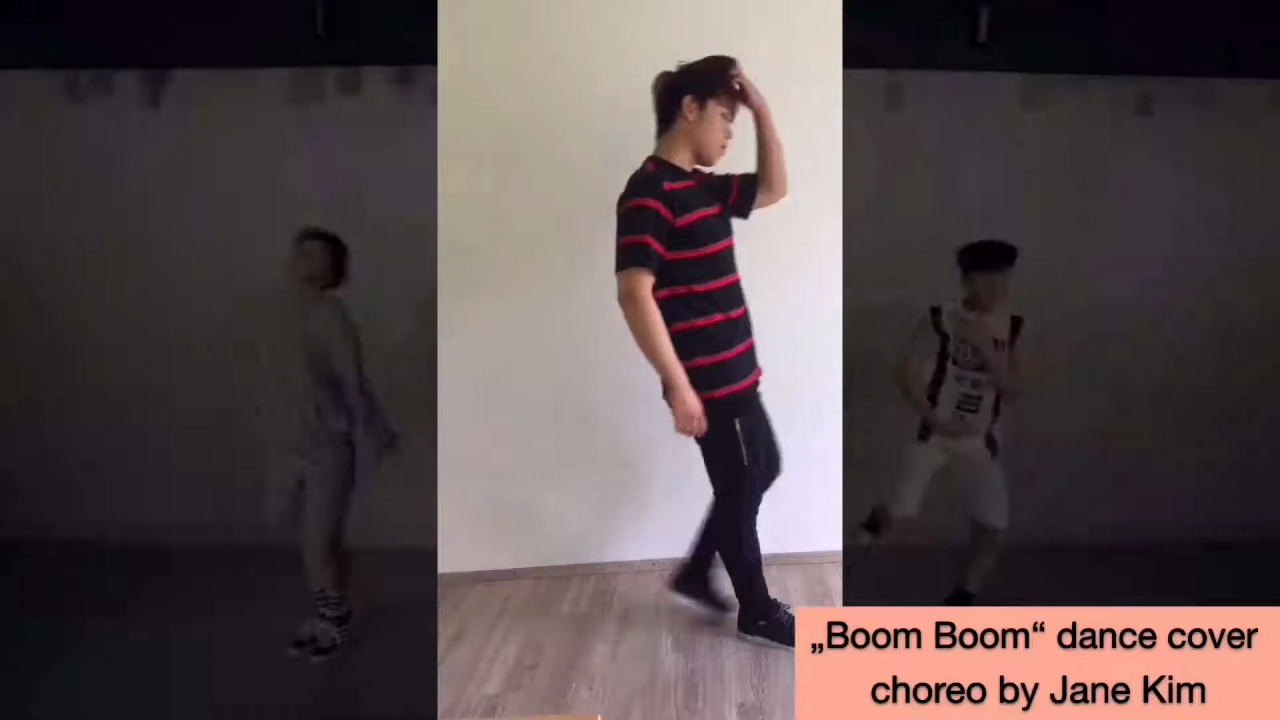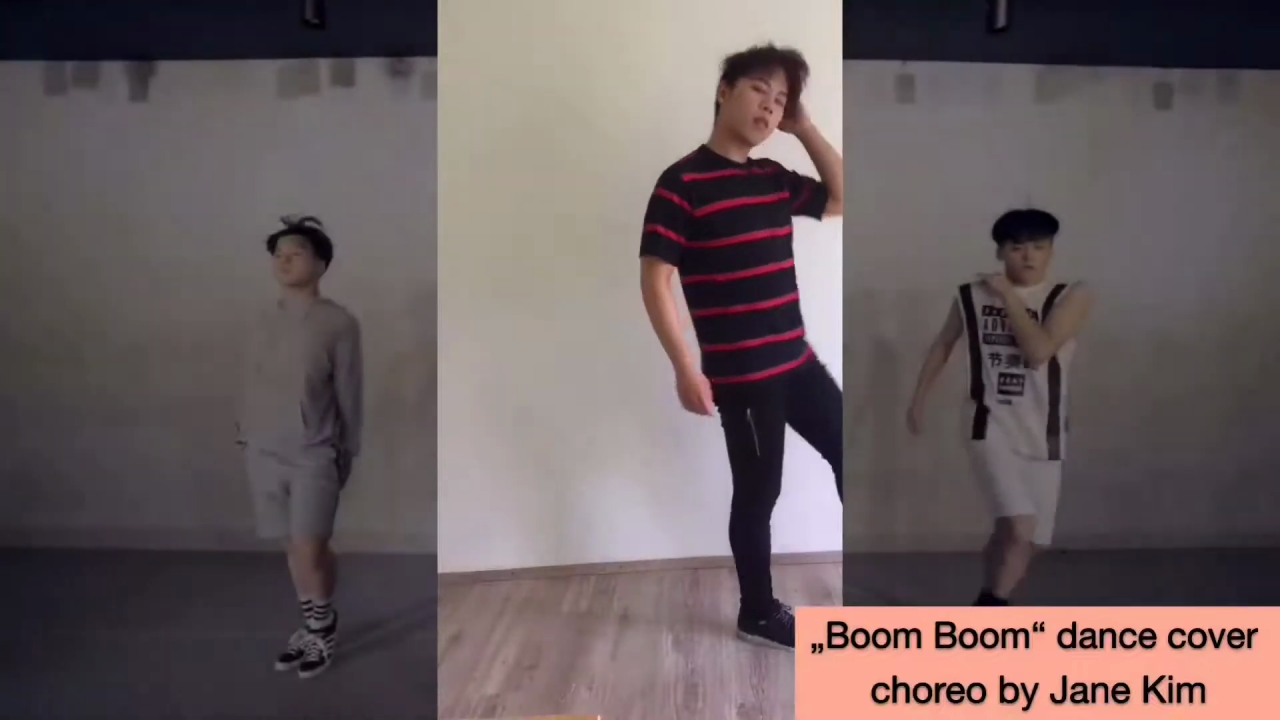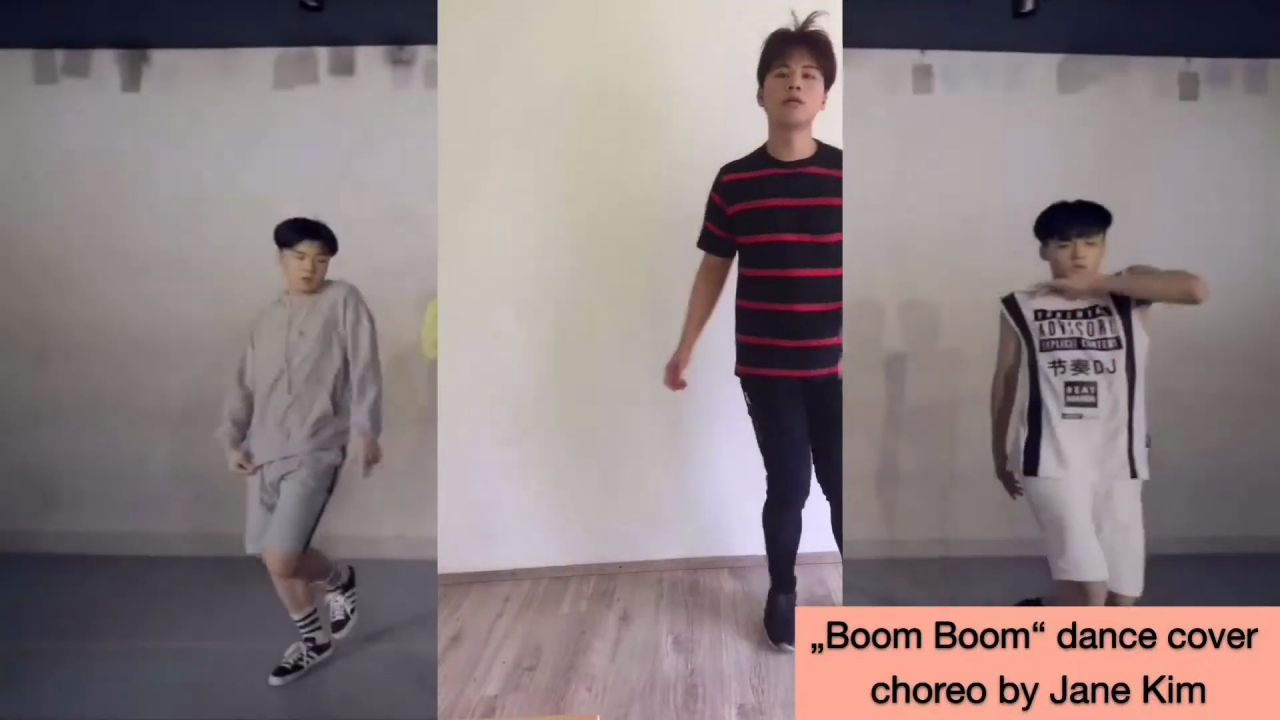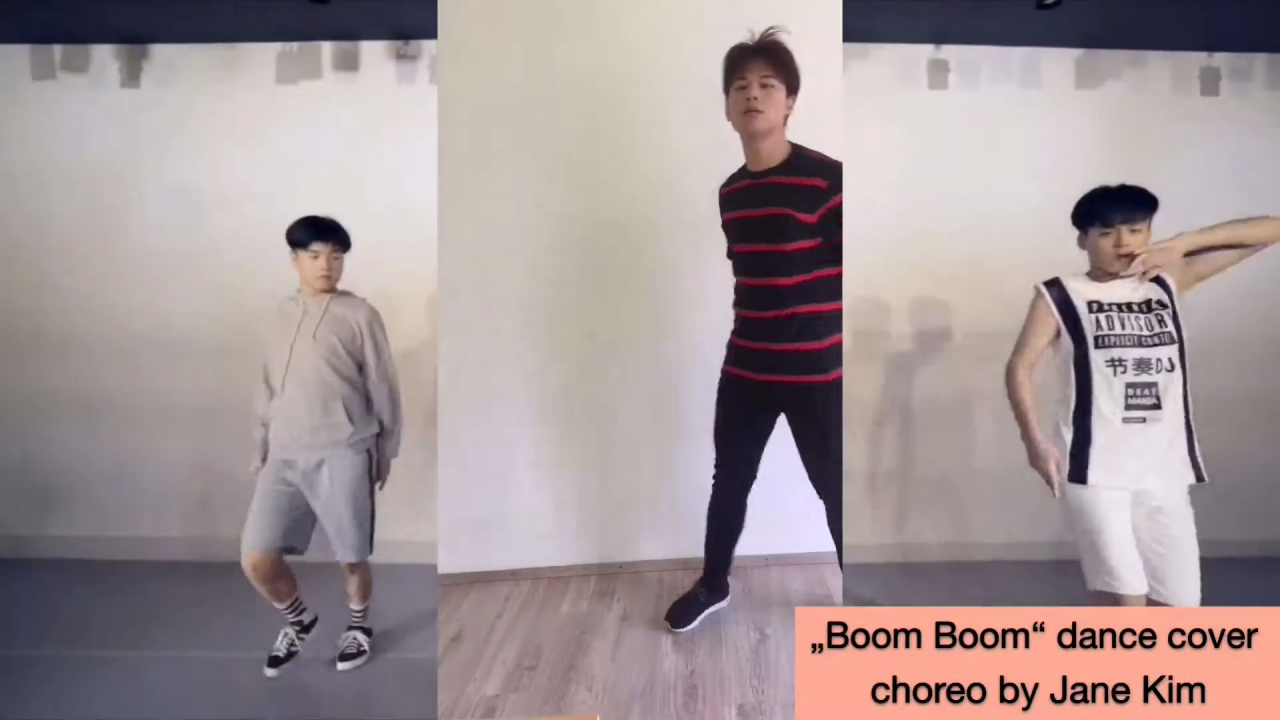
dt=0.4s
person 1, frame 1
left shoulder: (701, 187)
right shoulder: (649, 191)
left elbow: (773, 187)
right elbow: (635, 294)
left wrist: (760, 108)
right wrist: (677, 384)
left hip: (734, 372)
right hip: (711, 379)
left knee: (763, 469)
right knee: (741, 491)
left ankle: (695, 574)
right ankle: (757, 612)
person 1, frame 2
left shoulder: (771, 178)
right shoulder: (682, 182)
left elbow: (842, 197)
right elbow: (655, 281)
left wrist: (801, 123)
right wrist: (685, 366)
left hip: (795, 359)
right hip: (741, 370)
left knee: (846, 457)
right knee: (758, 489)
right ankle: (758, 612)
person 1, frame 3
left shoulder: (844, 175)
right shoulder: (735, 181)
right elbow: (713, 268)
right wrist: (684, 349)
left hip: (834, 364)
right hip: (766, 367)
left knee: (841, 487)
right knee: (789, 485)
right ankle: (781, 591)
person 1, frame 4
left shoulder: (824, 177)
right shoulder: (732, 192)
left elbow: (844, 268)
left wrist: (841, 355)
left hip: (816, 370)
right hip: (744, 368)
left knee: (834, 489)
right knee: (729, 480)
right ankle: (712, 584)
person 2, frame 1
left shoulder: (331, 317)
right shoulder: (282, 310)
left elbow: (354, 384)
left wrist: (379, 438)
right wrist: (269, 424)
left hip: (328, 445)
right hip: (285, 444)
left knee: (323, 539)
right knee: (308, 538)
left ankle: (337, 616)
right ankle: (321, 613)
person 2, frame 2
left shoulder: (338, 323)
right shoulder: (269, 318)
left elbow: (349, 393)
left wrist: (348, 452)
right wrist: (245, 430)
left hip: (313, 453)
right hip: (264, 450)
left knee: (311, 548)
right knee: (292, 545)
left ankle: (323, 627)
right ankle: (310, 624)
person 2, frame 3
left shoulder: (343, 300)
right shoulder: (267, 318)
left elbow: (364, 369)
right elbow: (244, 385)
left wrist: (366, 430)
right wrist: (232, 442)
left hip: (315, 453)
right hip: (265, 455)
left knee: (282, 559)
right knee: (278, 563)
left ankle: (339, 581)
right ankle: (313, 639)
person 2, frame 4
left shoulder: (359, 315)
right shoulder: (283, 313)
left elbow: (382, 386)
left wrist: (386, 451)
right wrist: (262, 446)
left hip: (342, 453)
right hip: (285, 455)
left knee: (350, 558)
right knee: (256, 560)
left ankle: (359, 627)
right ankle: (298, 621)
person 3, frame 1
left shoulder: (1015, 329)
right shoulder: (937, 321)
left elbow: (1013, 390)
right elbow: (906, 375)
left wrist: (984, 343)
right wrist: (937, 422)
left hip: (981, 439)
right hip: (931, 432)
left knee: (992, 530)
right knee: (897, 513)
left ankle: (961, 603)
right ankle: (876, 519)
person 3, frame 2
left shoulder: (1071, 296)
right shoulder: (971, 296)
left elbow: (1038, 352)
right elbow: (942, 347)
left wrist: (1008, 296)
right wrist: (918, 400)
left hip: (1043, 434)
right hip: (991, 427)
left knee: (1028, 538)
right knee: (1018, 527)
left ankle: (987, 607)
right ankle: (995, 609)
person 3, frame 3
left shoulder: (1131, 288)
right shoulder: (1020, 307)
left elbow: (1196, 290)
right elbow: (1005, 380)
left wrist: (1098, 284)
right wrist: (999, 450)
left hip: (1120, 462)
right hip: (1051, 460)
left knee: (1122, 595)
right knee: (1089, 587)
person 3, frame 4
left shoulder: (1169, 282)
right shoulder: (1058, 296)
right elbow: (1019, 367)
left wrist: (1183, 243)
right wrist: (1035, 438)
left hip: (1163, 469)
right hip: (1093, 465)
left knee: (1179, 602)
right knee: (1123, 599)
